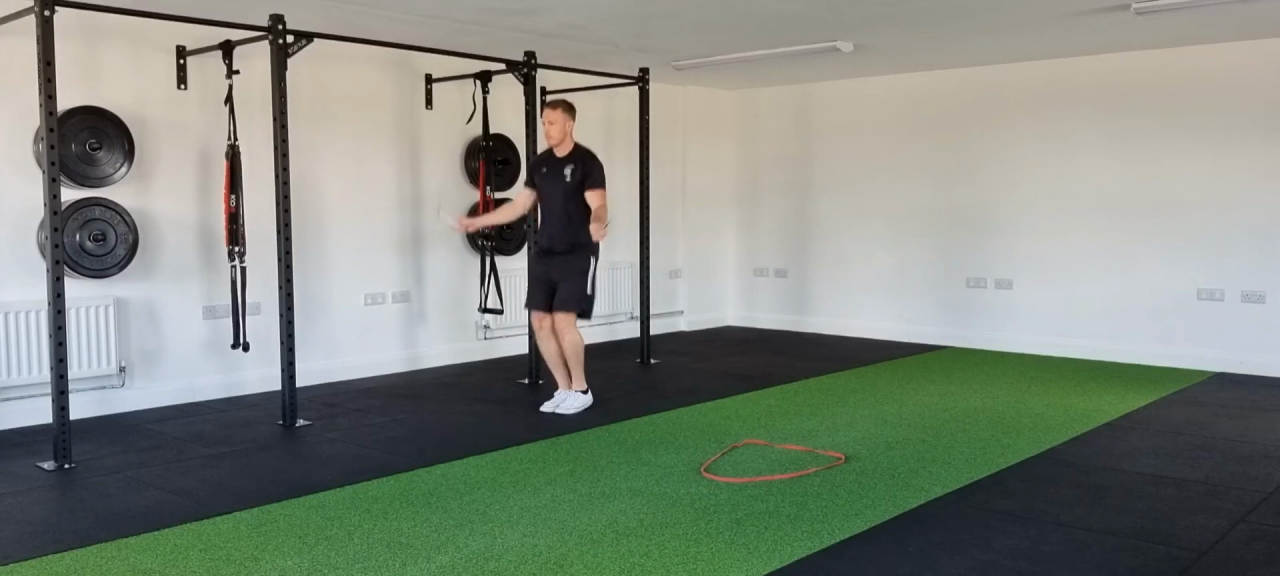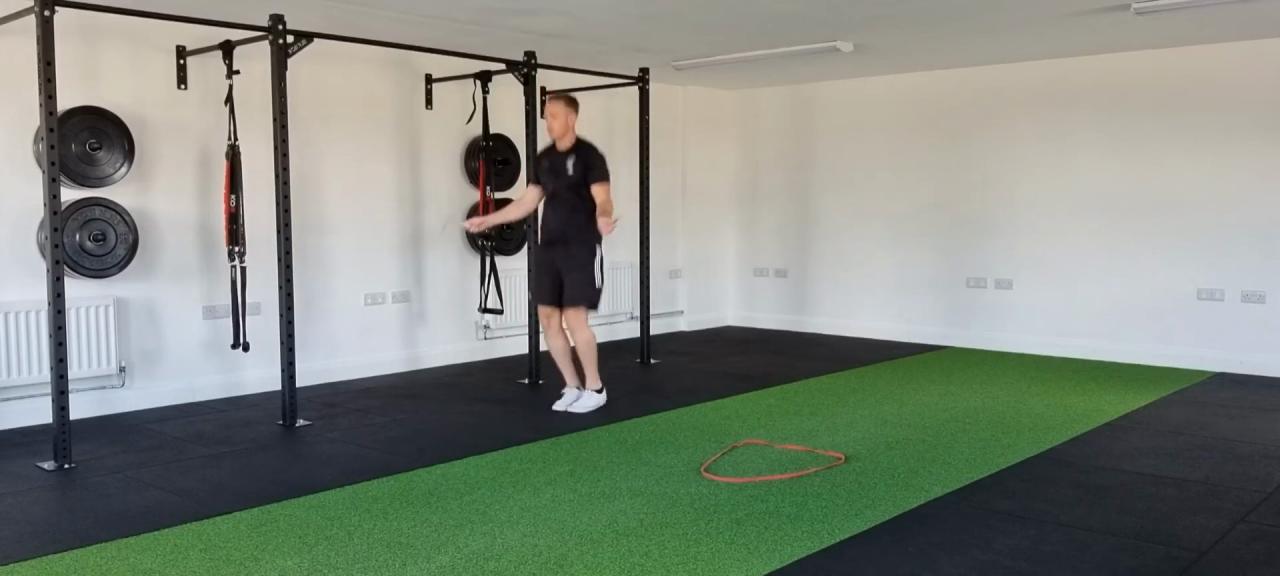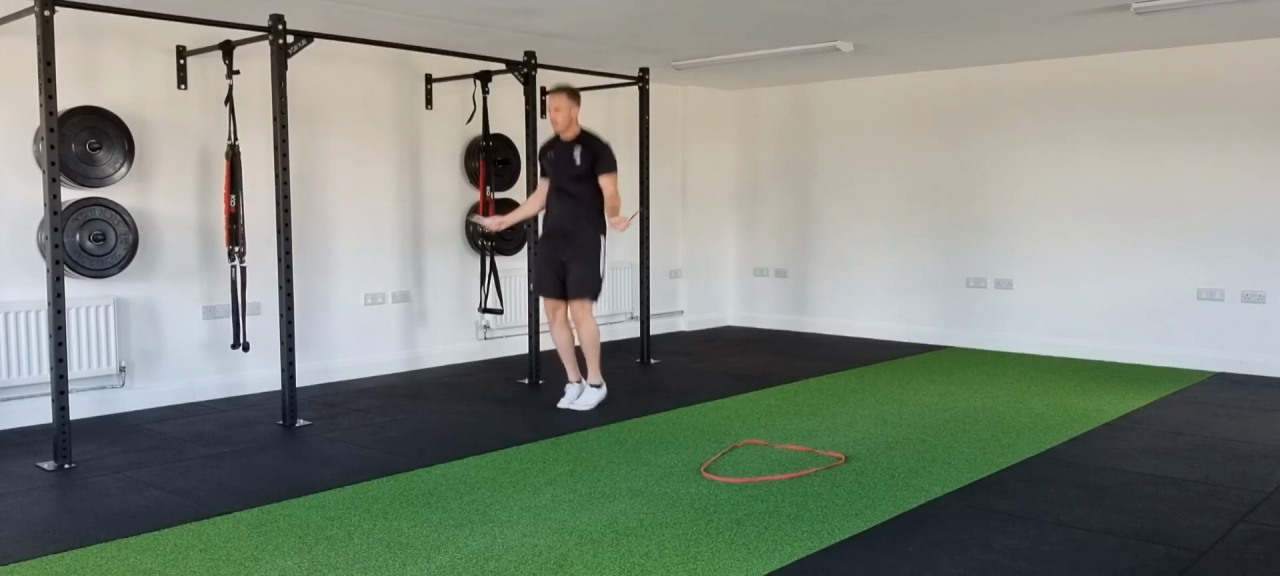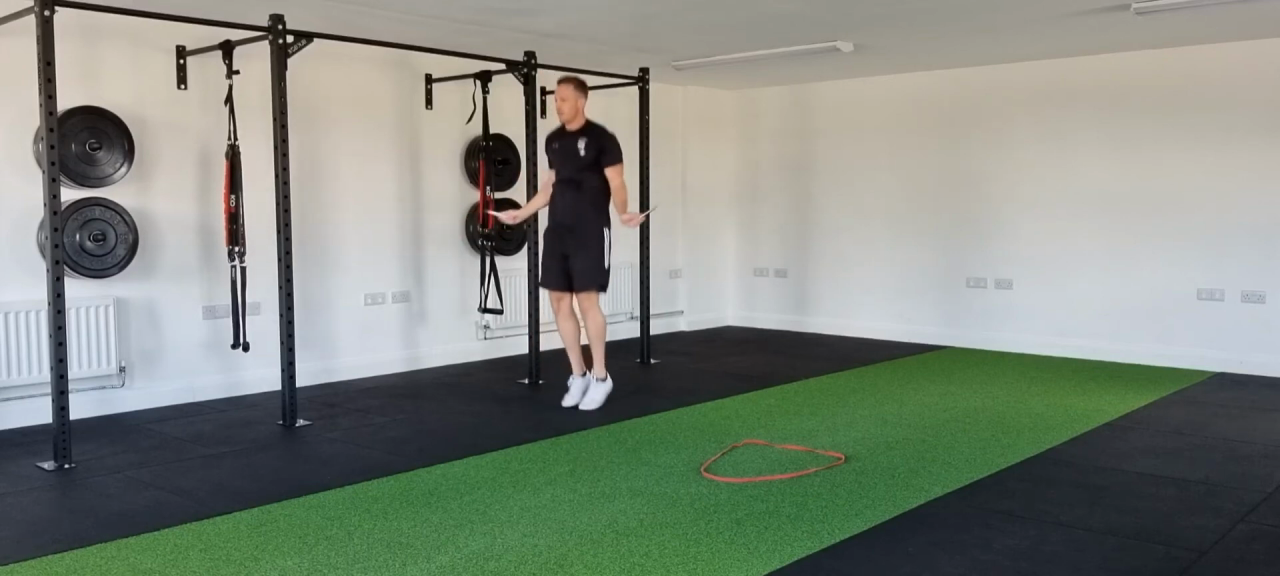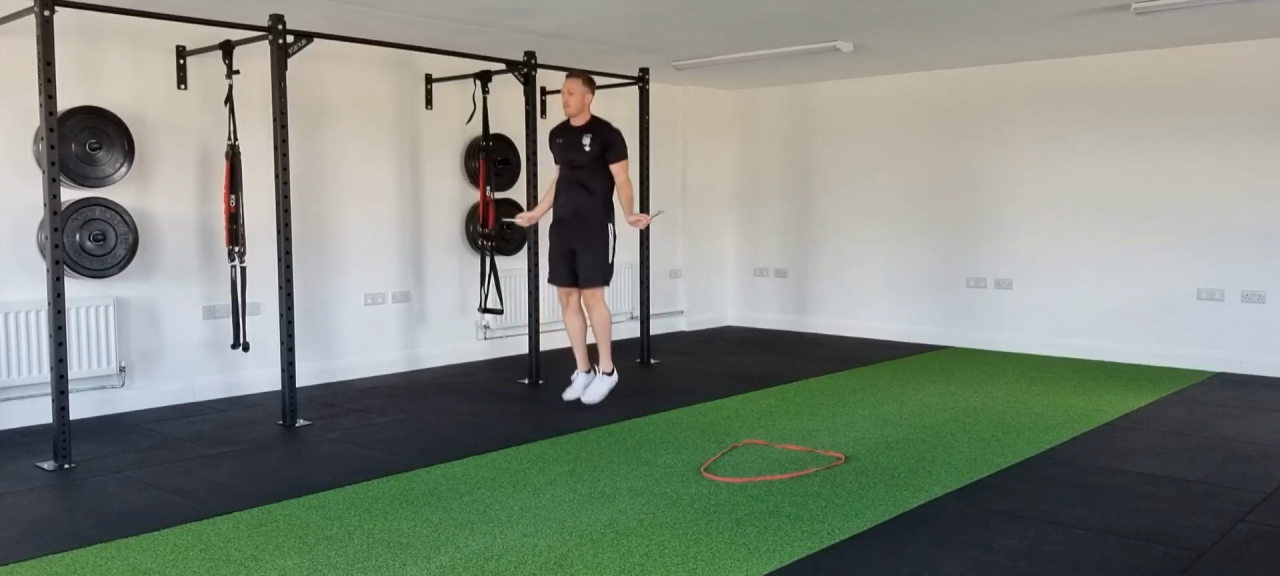
dt=0.4s
person 1, frame 1
left shoulder: (587, 163)
right shoulder: (540, 163)
left elbow: (598, 206)
right elbow: (521, 205)
left wrist: (597, 226)
right wrist: (478, 221)
left hip: (577, 256)
right hip: (544, 255)
left knee: (564, 322)
right knee: (541, 323)
left ankle: (581, 390)
right ankle: (564, 389)
person 1, frame 2
left shoulder: (589, 156)
right shoulder: (544, 158)
left elbow: (602, 199)
right elbow: (529, 201)
left wrist: (604, 218)
right wrist: (490, 220)
left hip: (581, 248)
right hip: (549, 249)
left knee: (575, 319)
right knee: (549, 318)
left ankle: (595, 389)
right ankle: (574, 387)
person 1, frame 3
left shoulder: (595, 148)
right shoulder: (548, 150)
left elbow: (609, 192)
left wrist: (613, 217)
right wrist: (507, 219)
left hip: (585, 240)
right hip: (552, 240)
left knee: (579, 310)
right knee: (554, 311)
left ankle: (595, 382)
right ankle: (575, 382)
person 1, frame 4
left shoulder: (601, 138)
right shoulder: (554, 141)
left elbow: (616, 183)
left wrist: (624, 213)
right wrist: (522, 213)
left hip: (590, 232)
right hip: (557, 232)
left knee: (587, 302)
right knee: (560, 302)
left ankle: (600, 377)
right ankle: (579, 375)
person 1, frame 5
left shoulder: (606, 134)
right shoulder: (557, 135)
left elbow: (622, 179)
left wrist: (630, 214)
right wrist: (536, 213)
left hip: (595, 227)
right hip: (562, 227)
left knee: (592, 297)
right knee: (567, 298)
left ankle: (606, 371)
right ankle: (583, 371)
